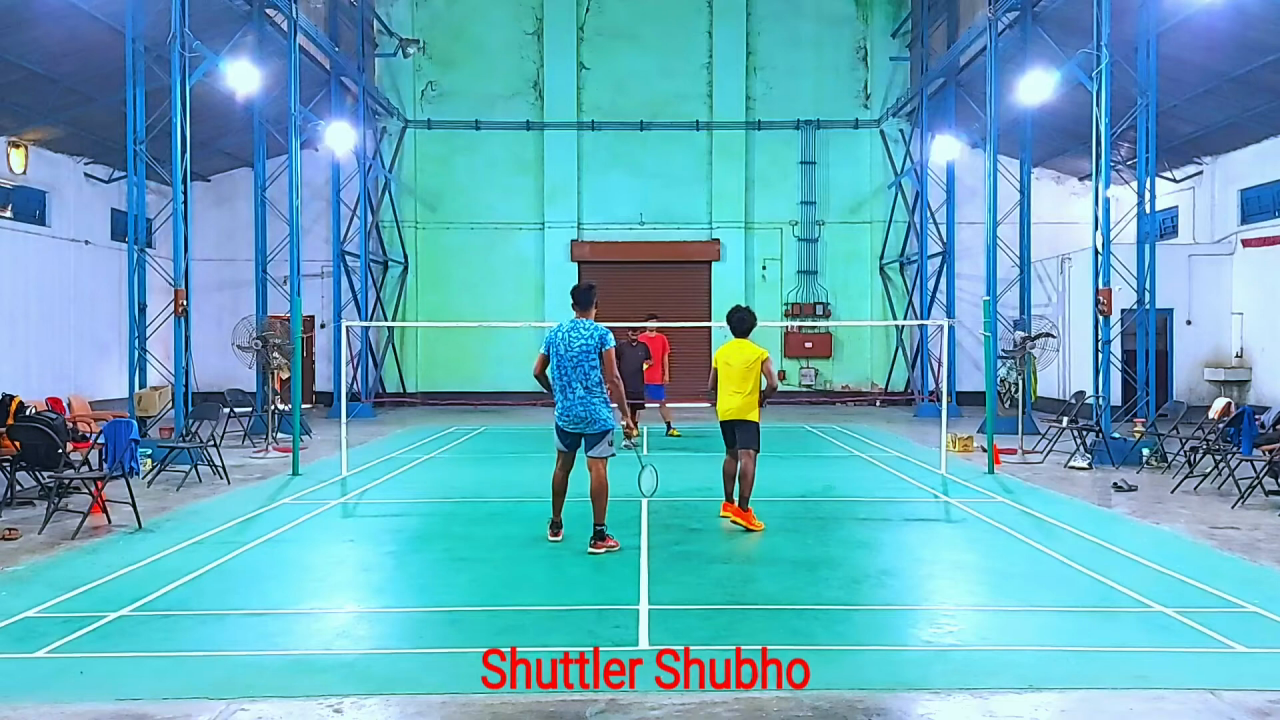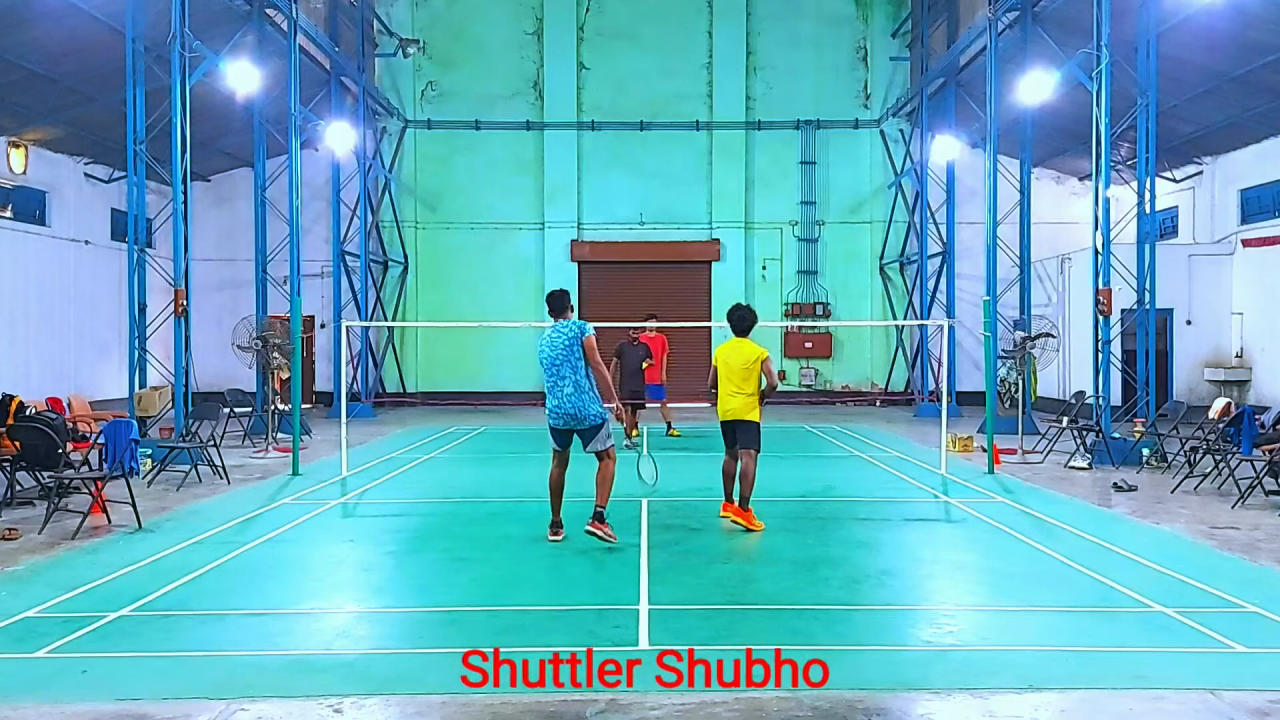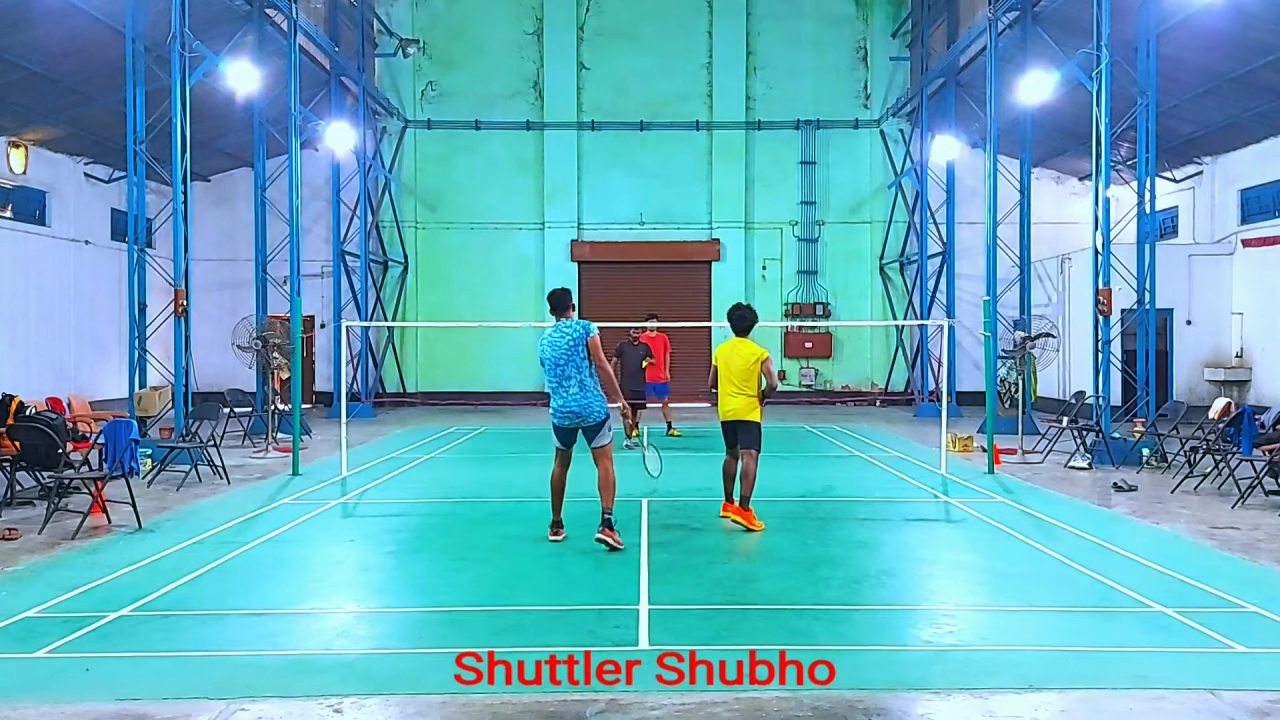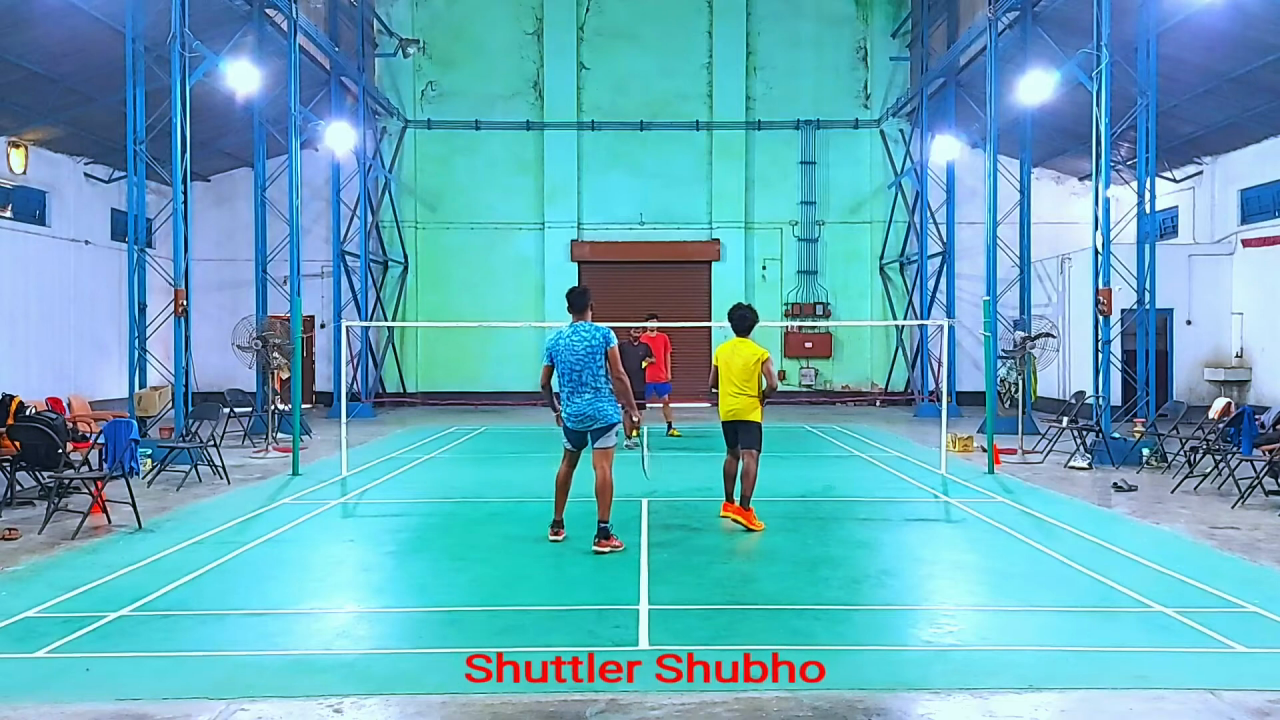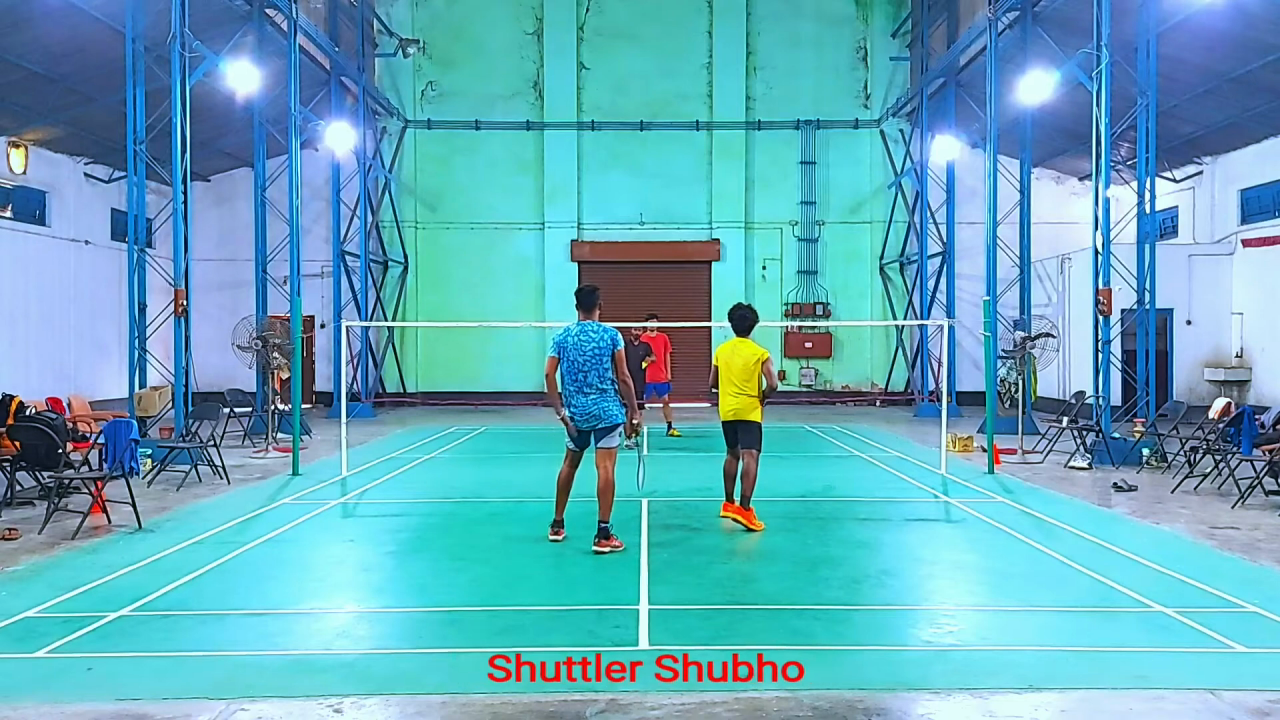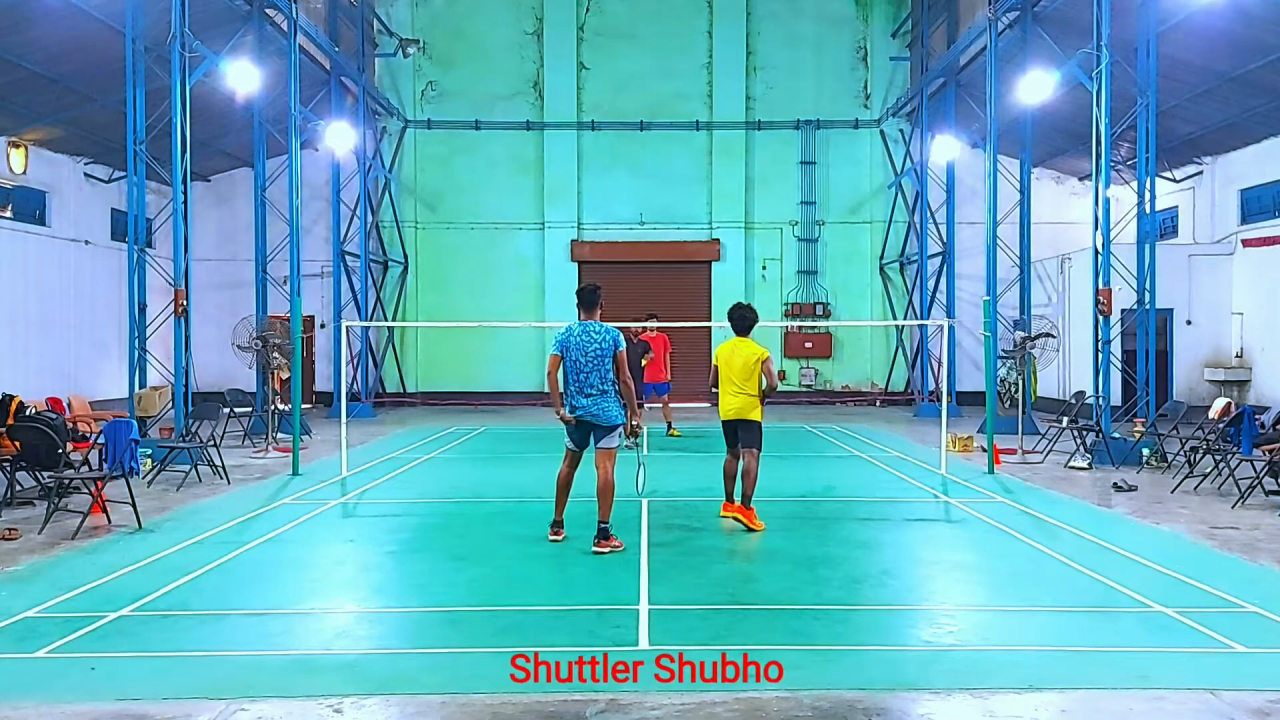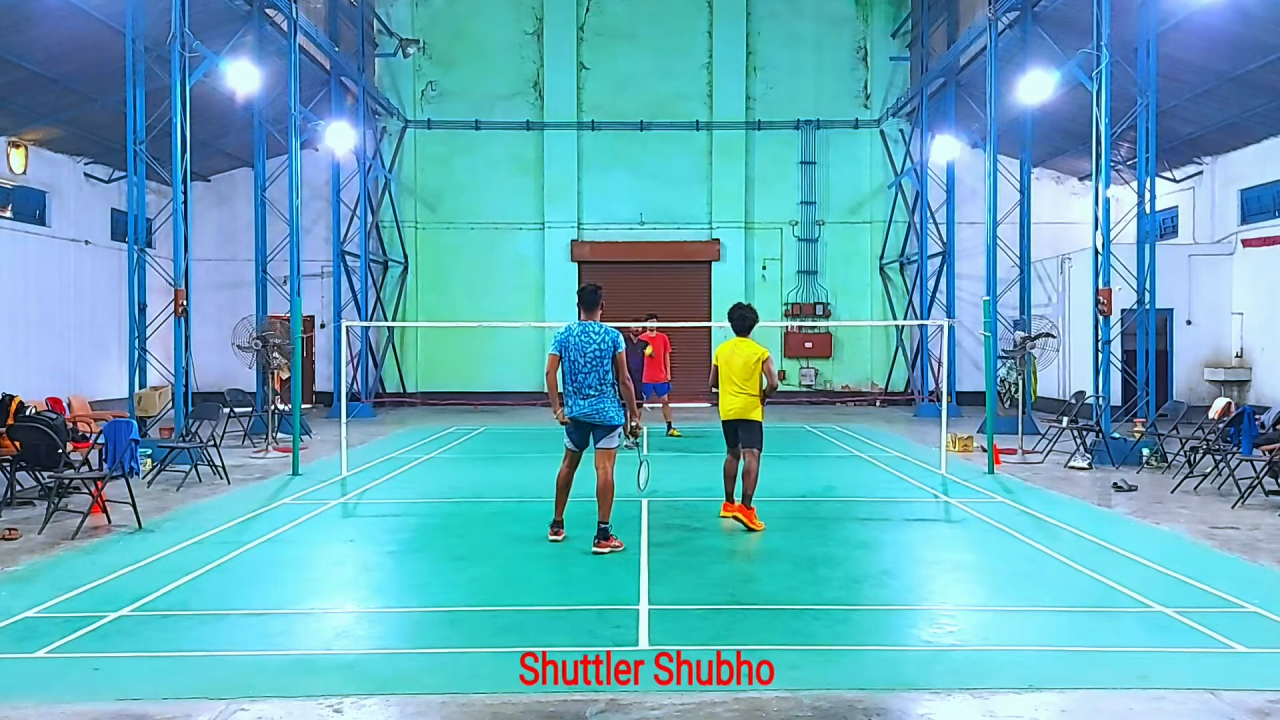
dt=0.3s
person 1, frame 1
left shoulder: (555, 333)
right shoulder: (602, 334)
left elbow: (538, 372)
right elbow: (613, 378)
right wrist: (626, 415)
left hip: (565, 413)
right hip: (596, 413)
left knee: (562, 467)
right knee: (598, 471)
left ankle: (555, 525)
right ankle: (599, 536)
person 1, frame 2
left shoulder: (543, 341)
right shoulder: (582, 328)
right elbow: (596, 364)
right wrist: (614, 400)
left hip: (556, 412)
right hip: (588, 408)
left knee: (559, 465)
right knee: (608, 459)
left ankle: (555, 525)
right ankle: (598, 516)
person 1, frame 3
left shoulder: (544, 341)
right shoulder: (585, 328)
right elbow: (601, 364)
right wrist: (620, 399)
left hip: (560, 410)
right hip: (592, 407)
left knee: (561, 464)
right knee: (604, 464)
left ankle: (556, 525)
right ankle: (606, 524)
person 1, frame 4
left shoulder: (555, 340)
right shoulder: (604, 334)
left elbow: (544, 382)
right elbow: (618, 375)
left wrist: (555, 408)
right wrist: (632, 408)
left hip: (572, 413)
right hip: (603, 411)
left knee: (567, 465)
right knee: (603, 469)
left ankle: (557, 525)
right ankle: (603, 535)
person 1, frame 5
left shoulder: (562, 337)
right shoulder: (611, 335)
left elbow: (549, 375)
right elbow: (623, 378)
left wrist: (560, 411)
right wrist: (633, 412)
left hip: (576, 413)
right hip: (608, 411)
left knee: (569, 465)
right knee: (605, 469)
left ankle: (557, 524)
right ankle: (603, 535)
person 1, frame 6
left shoulder: (564, 335)
right shoulder: (613, 335)
left elbow: (551, 373)
right elbow: (624, 379)
left wrist: (559, 409)
right wrist: (633, 414)
left hip: (576, 412)
right hip: (608, 412)
left knee: (568, 465)
right knee: (605, 469)
left ankle: (557, 525)
right ankle: (602, 535)
person 1, frame 7
left shoulder: (563, 335)
right shoulder: (613, 336)
left elbow: (550, 373)
right elbow: (624, 380)
left wrist: (557, 408)
right wrist: (633, 415)
left hip: (575, 412)
right hip: (607, 412)
left knee: (568, 465)
right knee: (604, 470)
left ankle: (557, 525)
right ankle: (603, 535)
person 2, frame 1
left shoulder: (720, 352)
right shoulder: (759, 353)
left elbow: (711, 386)
right elbow: (773, 384)
right wrist: (762, 398)
left hip: (724, 411)
right hip: (746, 411)
left knee: (731, 455)
right knee: (747, 457)
left ankle: (728, 504)
right ankle: (743, 510)
person 2, frame 2
left shoulder: (720, 351)
right shoulder: (759, 353)
left elbow: (711, 384)
right elbow: (772, 383)
right wrist: (762, 397)
left hip: (725, 411)
right hip: (747, 411)
left knee: (731, 455)
right knee: (748, 457)
left ankle: (728, 504)
right ankle: (743, 510)
person 2, frame 3
left shoulder: (720, 350)
right shoulder: (759, 353)
left elbow: (712, 383)
right elbow: (772, 384)
right wrist: (762, 397)
left hip: (726, 411)
right hip: (748, 411)
left knee: (732, 455)
right knee: (749, 457)
left ankle: (728, 504)
right ankle: (744, 510)
person 2, frame 4
left shoulder: (721, 350)
right shoulder: (760, 353)
left elbow: (713, 384)
right elbow: (773, 385)
right wrist: (762, 397)
left hip: (727, 412)
right hip: (749, 412)
left knee: (732, 454)
right knee: (750, 457)
left ankle: (729, 504)
right ankle: (744, 509)
person 2, frame 5
left shoulder: (721, 350)
right shoulder: (760, 353)
left elbow: (713, 383)
right elbow: (772, 385)
right wrist: (762, 397)
left hip: (727, 411)
right hip: (749, 411)
left knee: (732, 454)
right knee: (750, 457)
left ankle: (729, 504)
right ankle: (744, 509)
person 2, frame 6
left shoulder: (721, 350)
right shoulder: (760, 352)
left elbow: (713, 383)
right elbow: (772, 384)
right wrist: (762, 397)
left hip: (727, 411)
right hip: (749, 411)
left knee: (732, 454)
right knee: (751, 456)
left ankle: (729, 504)
right ankle: (745, 508)
person 2, frame 7
left shoulder: (721, 350)
right shoulder: (760, 352)
left elbow: (713, 382)
right elbow: (773, 384)
right wrist: (762, 396)
left hip: (727, 411)
right hip: (749, 411)
left knee: (733, 454)
right knee: (751, 456)
left ankle: (729, 504)
right ankle: (746, 509)
